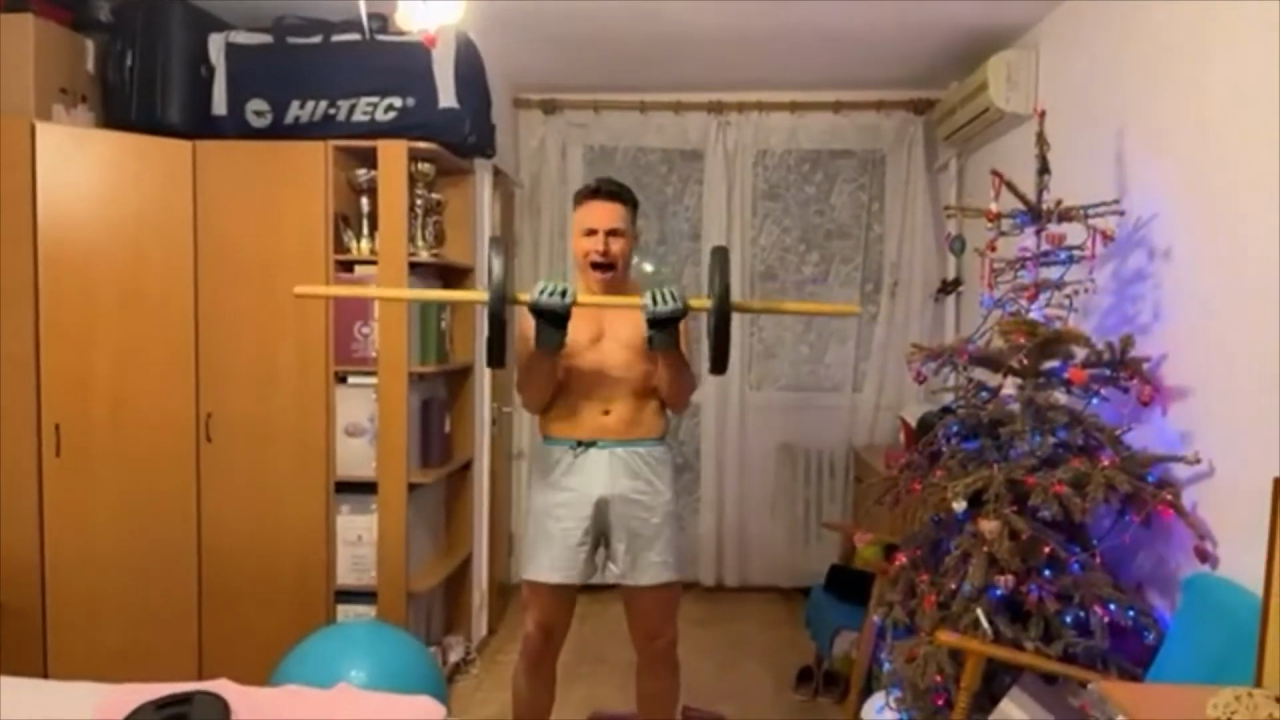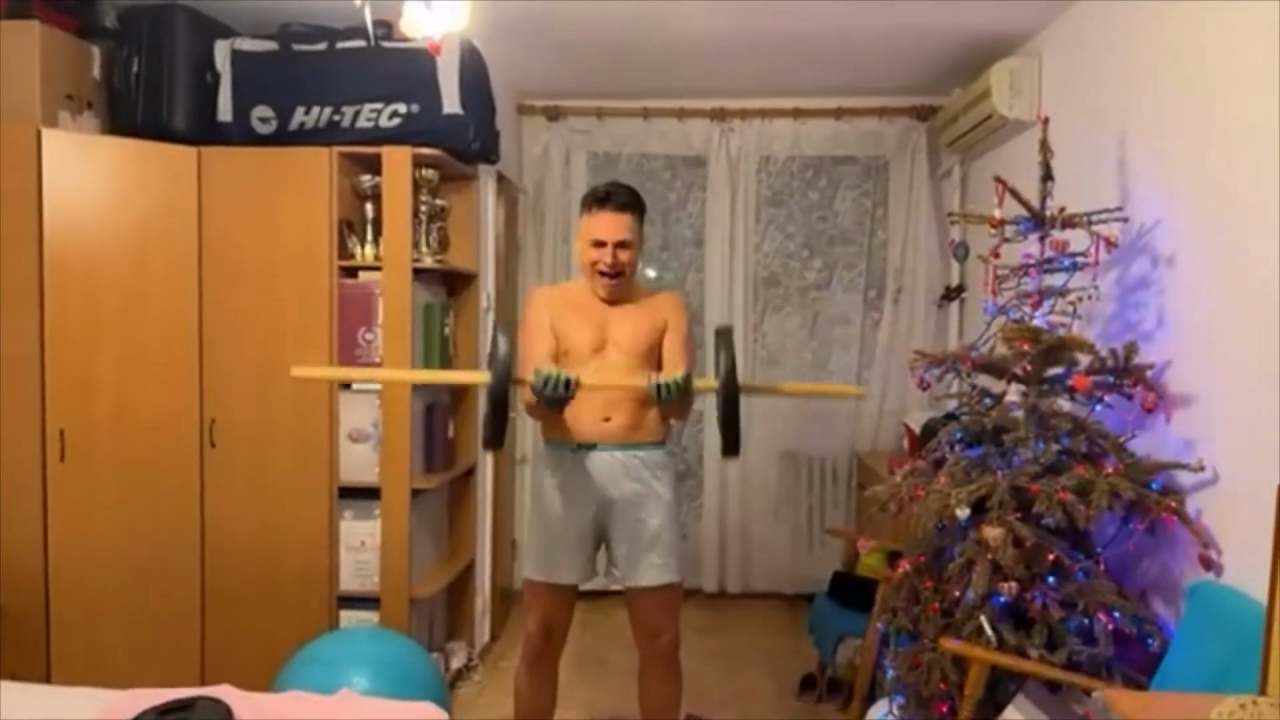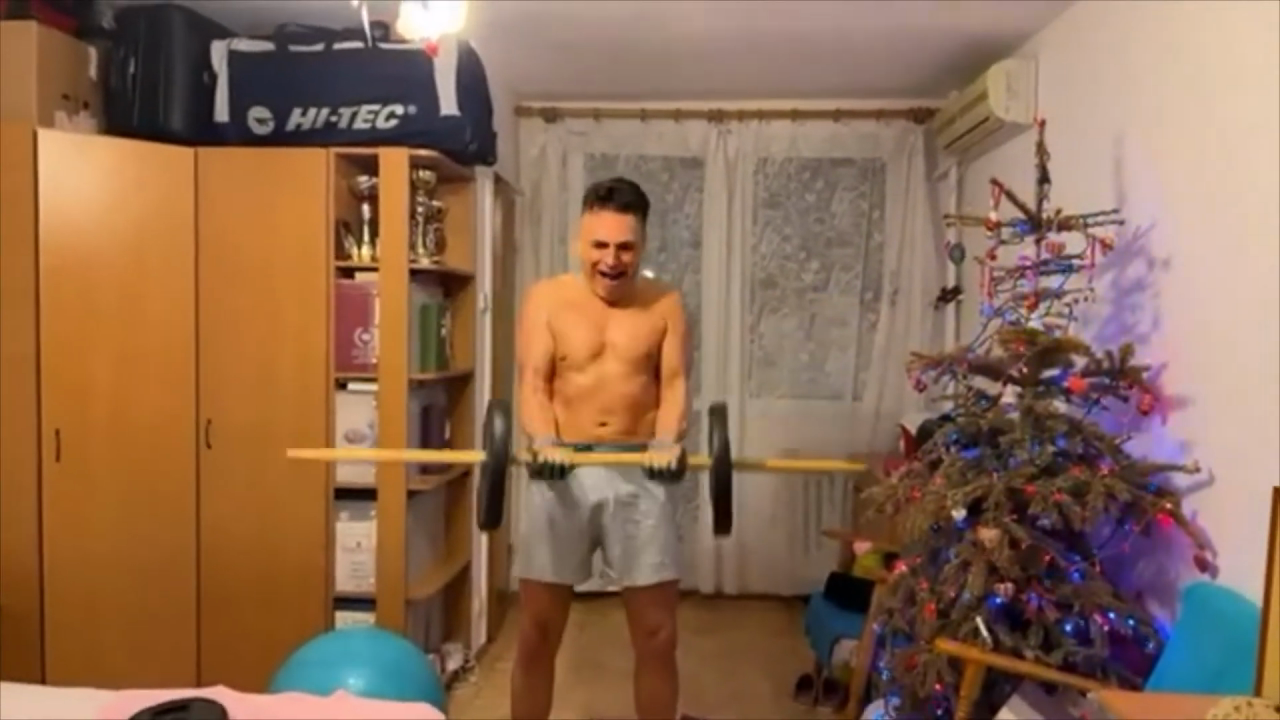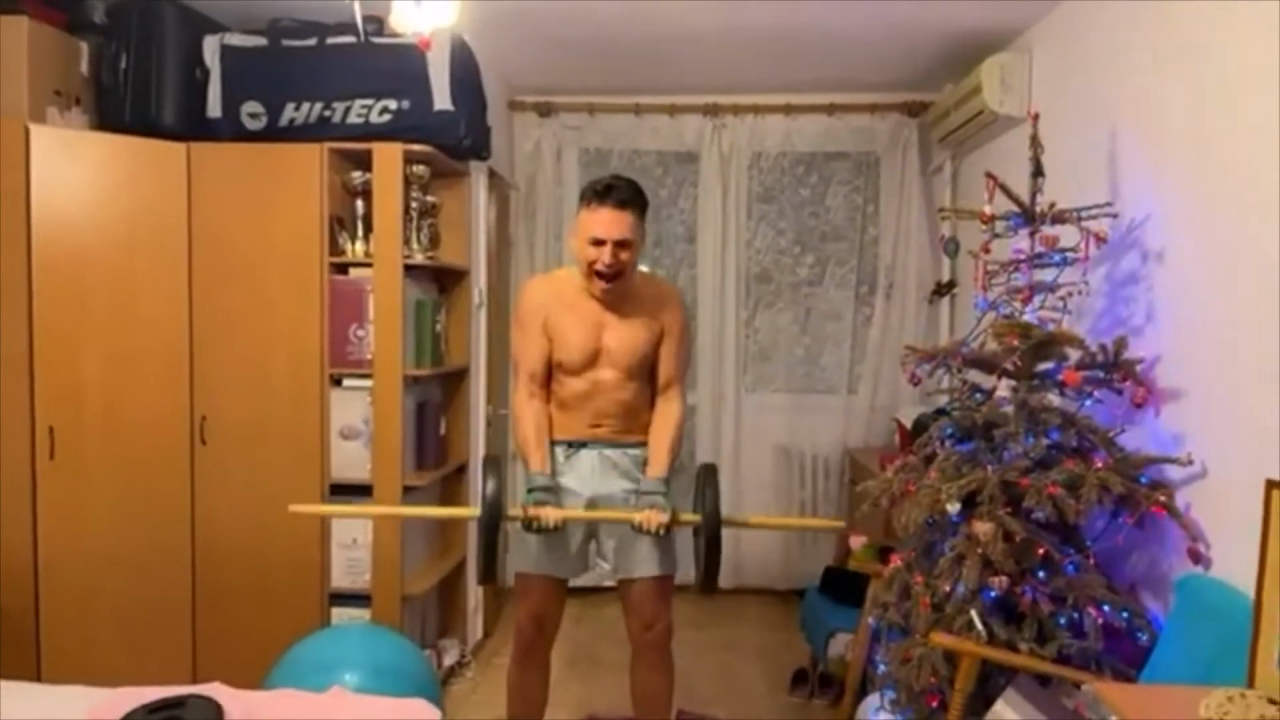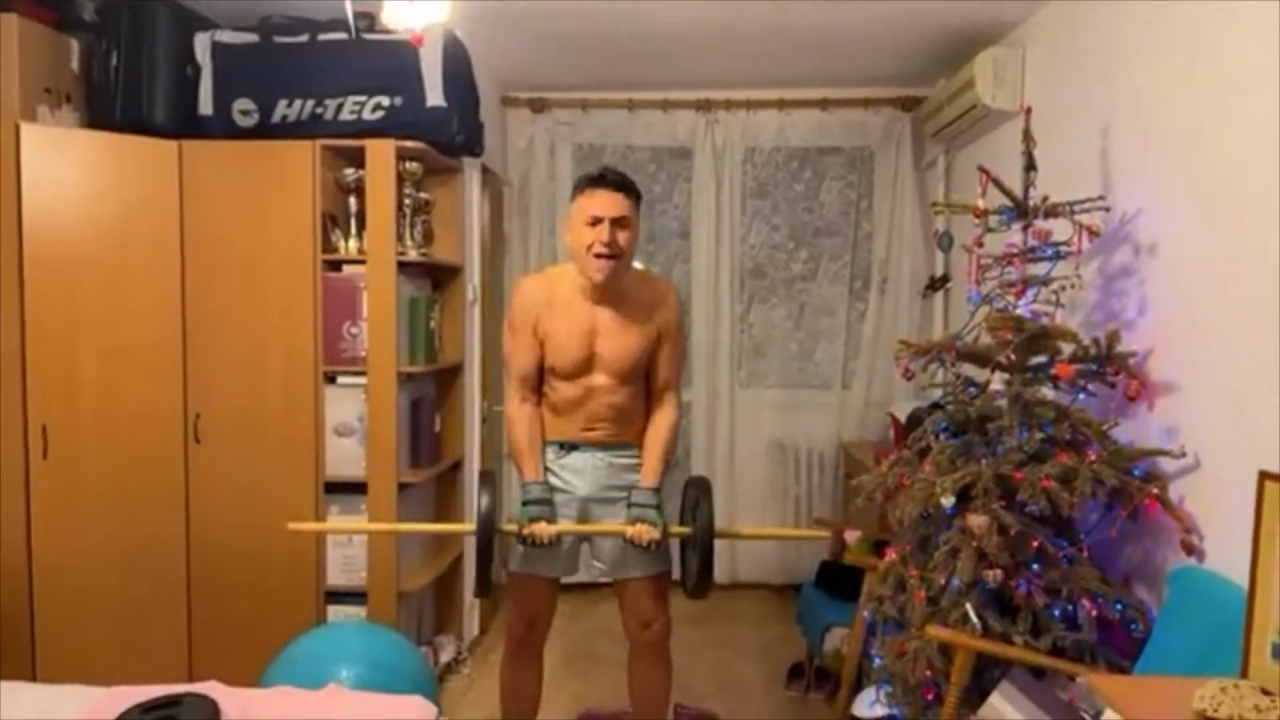
dt=0.2s
person 1, frame 1
left shoulder: (659, 304)
right shoulder: (545, 301)
left elbow: (679, 397)
right elbow: (531, 398)
left wrist: (669, 334)
right wrist: (545, 333)
left hip: (642, 470)
right hip: (564, 469)
left knee: (658, 639)
right knee: (539, 635)
person 1, frame 2
left shoulder: (665, 306)
right shoulder: (548, 302)
left elbow: (679, 391)
right elbow: (533, 389)
left wrist: (676, 392)
right wrist: (544, 392)
left hip: (644, 472)
right hip: (567, 469)
left knee: (660, 638)
right knee: (542, 635)
person 1, frame 3
left shoulder: (665, 304)
right shoulder: (546, 298)
left elbow: (674, 386)
right elbow: (533, 386)
left wrist: (668, 446)
right wrist: (544, 448)
left hip: (639, 473)
right hip: (562, 469)
left knee: (657, 635)
right knee: (537, 634)
person 1, frame 4
left shoulder: (663, 302)
right shoulder: (540, 295)
left elbow: (669, 397)
right elbow: (529, 394)
left wrist: (657, 484)
right wrist: (540, 484)
left hip: (632, 466)
right hip: (560, 465)
left knee: (652, 629)
right knee: (531, 629)
person 1, frame 5
left shoulder: (660, 301)
right shoulder: (534, 295)
left elbow: (665, 402)
right elbow: (520, 398)
left wrist: (648, 495)
right wrist: (533, 495)
left hip: (625, 468)
right hip: (553, 466)
left knee: (650, 627)
right knee: (523, 629)
